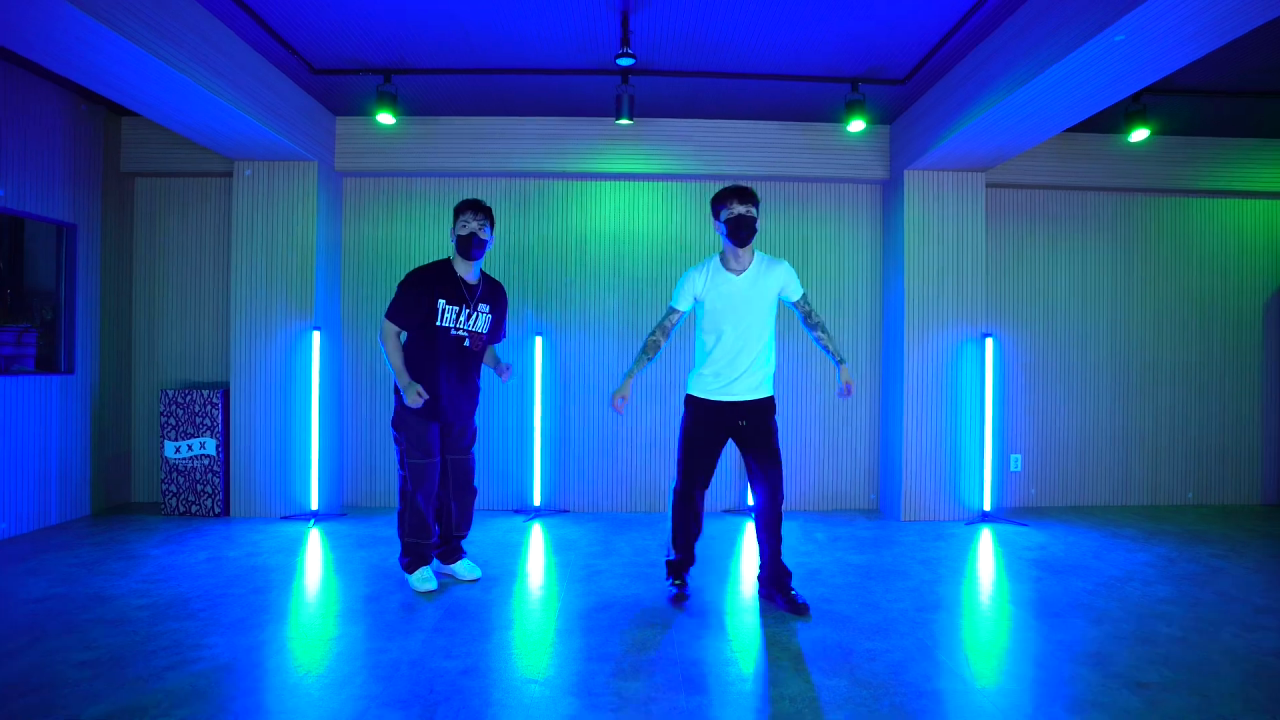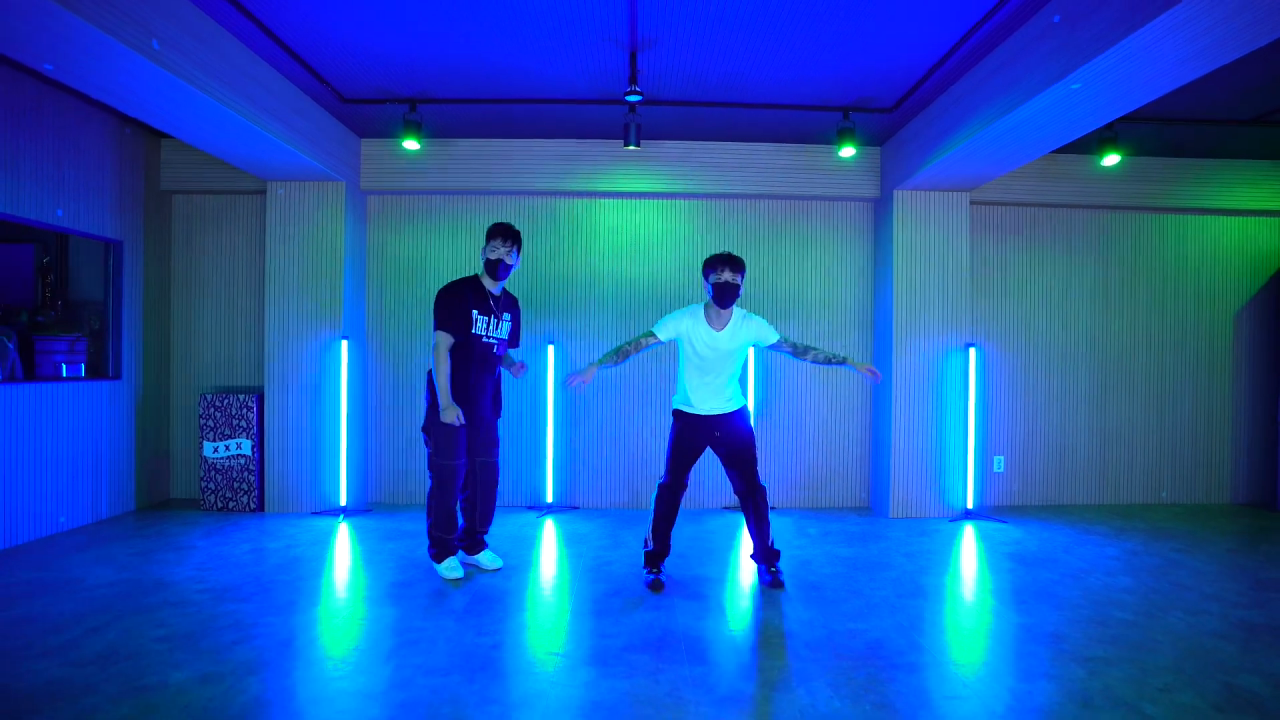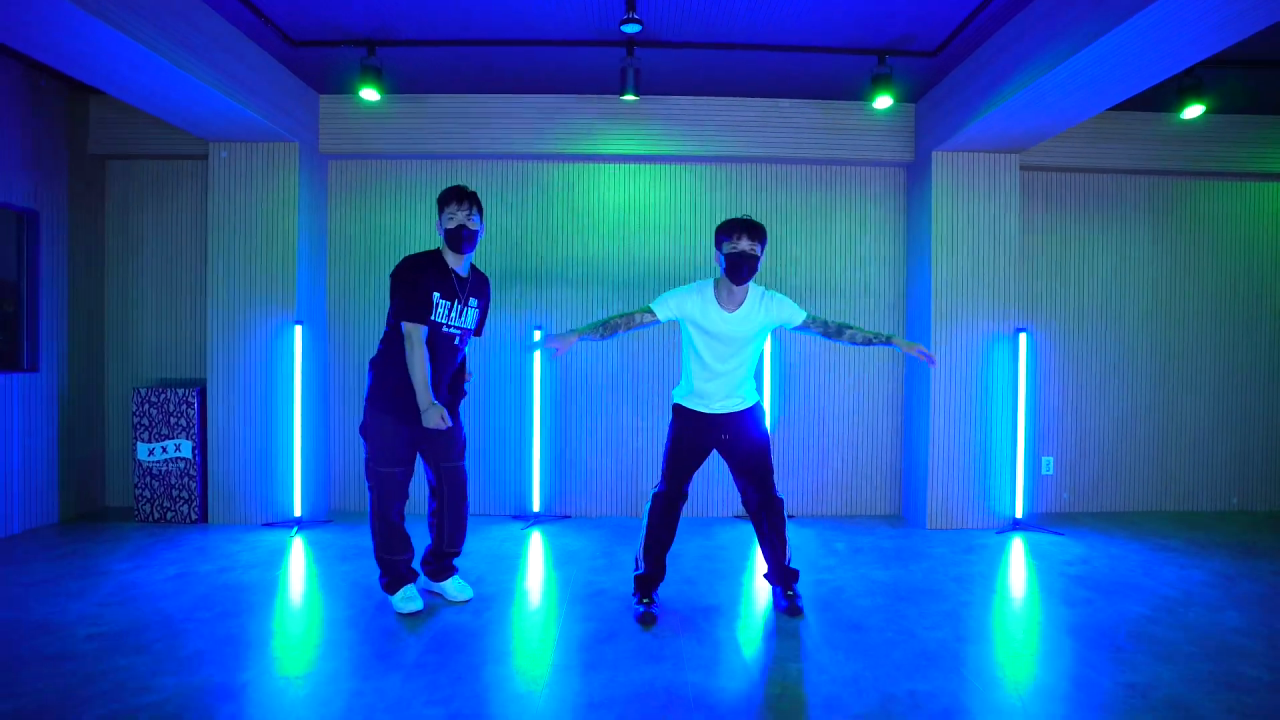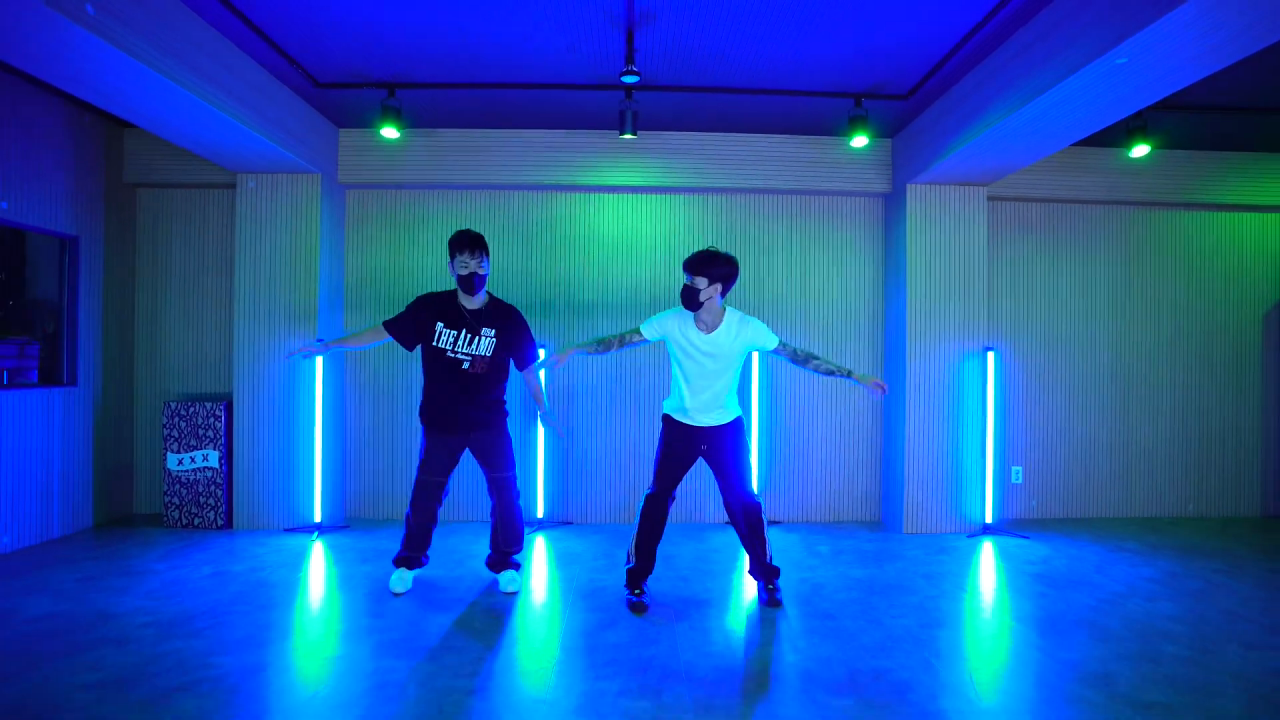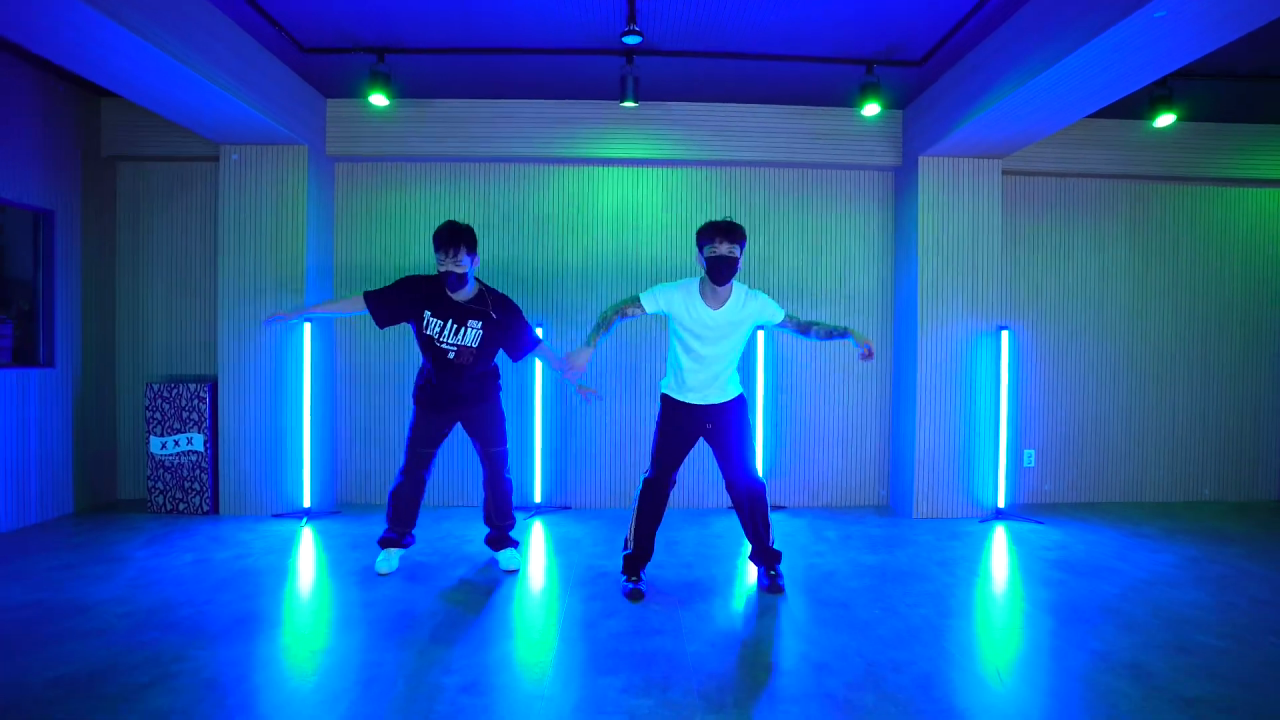
dt=1s
person 1, frame 1
left shoulder: (778, 271)
right shoulder: (697, 277)
left elbow: (809, 316)
right elbow: (663, 330)
left wrist: (840, 362)
right wrist: (629, 379)
left hip: (757, 404)
right hip: (705, 402)
left knee: (769, 493)
right knee: (689, 488)
left ankle: (774, 581)
right ankle: (679, 571)
person 1, frame 2
left shoulder: (751, 325)
right shoulder: (683, 320)
left elbow: (795, 349)
right elbow: (637, 344)
left wrist: (848, 363)
right wrist: (596, 366)
left hip: (732, 417)
right hip: (689, 416)
left knee: (751, 487)
right knee: (671, 485)
left ankle: (766, 560)
right ankle: (654, 561)
person 1, frame 3
left shoulder: (771, 305)
right shoulder: (688, 299)
left elbow: (828, 328)
right elbow: (632, 319)
left wrist: (893, 341)
right wrist: (577, 335)
left hip: (743, 416)
right hip: (692, 415)
left knee: (764, 499)
right knee: (668, 496)
left ankle: (782, 581)
right ankle: (646, 587)
person 1, frame 4
left shoulder: (747, 329)
right shoulder: (671, 322)
left elbow: (795, 356)
right elbow: (622, 340)
left wrist: (852, 375)
right wrist: (575, 349)
left hip: (725, 428)
right hip: (679, 425)
left knee: (743, 502)
right knee: (657, 498)
left ankle: (766, 577)
right ankle: (637, 580)
person 1, frame 5
left shoulder: (754, 303)
right shoulder: (674, 295)
left elbow: (801, 326)
right elbow: (620, 310)
left wrist: (850, 333)
right wrist: (588, 346)
left hip: (727, 406)
right hip: (679, 405)
left knee: (747, 484)
right knee: (656, 481)
left ankle: (767, 563)
right ankle: (634, 568)
person 2, frame 1
left shoulder: (494, 292)
right shoulder: (422, 281)
right elbow: (389, 331)
left wrist: (500, 368)
right wrist: (406, 384)
left hip: (462, 404)
right hip: (420, 403)
left knee: (460, 481)
right knee: (419, 482)
left ankle: (450, 553)
right ankle: (416, 560)
person 2, frame 2
left shoulder: (510, 304)
right shoulder: (455, 293)
right elbow: (441, 348)
left wrist: (510, 365)
right wrist: (446, 403)
left hip: (484, 406)
right hip: (450, 405)
left knee: (484, 477)
right knee: (447, 478)
left ankle: (473, 545)
right ankle: (443, 551)
person 2, frame 3
left shoulder: (480, 284)
right shoulder: (413, 271)
right elbow: (413, 339)
left wrist: (462, 375)
right wrist: (425, 403)
left hip: (445, 403)
right hip: (394, 401)
left knee: (452, 489)
right knee: (389, 492)
left ankle: (440, 570)
right ankle: (397, 579)
person 2, frame 4
left shoulder: (508, 317)
right shoulder: (430, 307)
left elbow: (528, 368)
right elbow: (384, 333)
left wrist: (543, 409)
right wrist: (329, 345)
left hip: (490, 422)
right hip: (441, 422)
left knee: (505, 492)
right knee: (426, 494)
left ankle: (504, 563)
right ankle: (408, 562)
person 2, frame 5
left shoulder: (499, 308)
right shoulder: (417, 291)
left elbow: (533, 348)
right elbow: (362, 303)
right wrist: (304, 312)
left hip: (481, 397)
right hip: (433, 397)
left knee: (496, 465)
right knee: (415, 466)
left ankle: (502, 539)
right ankle: (394, 541)
